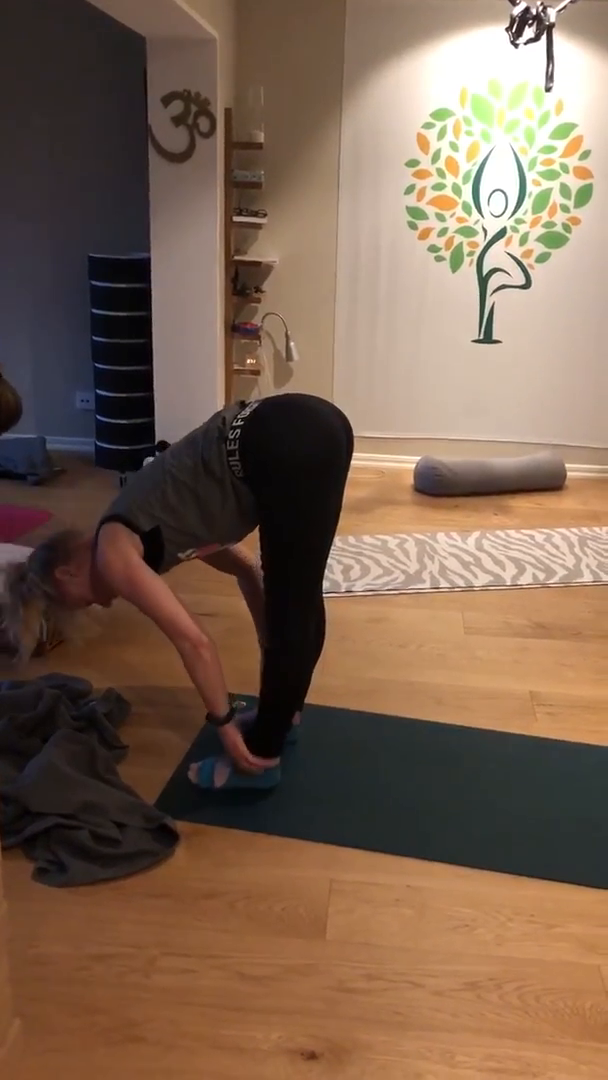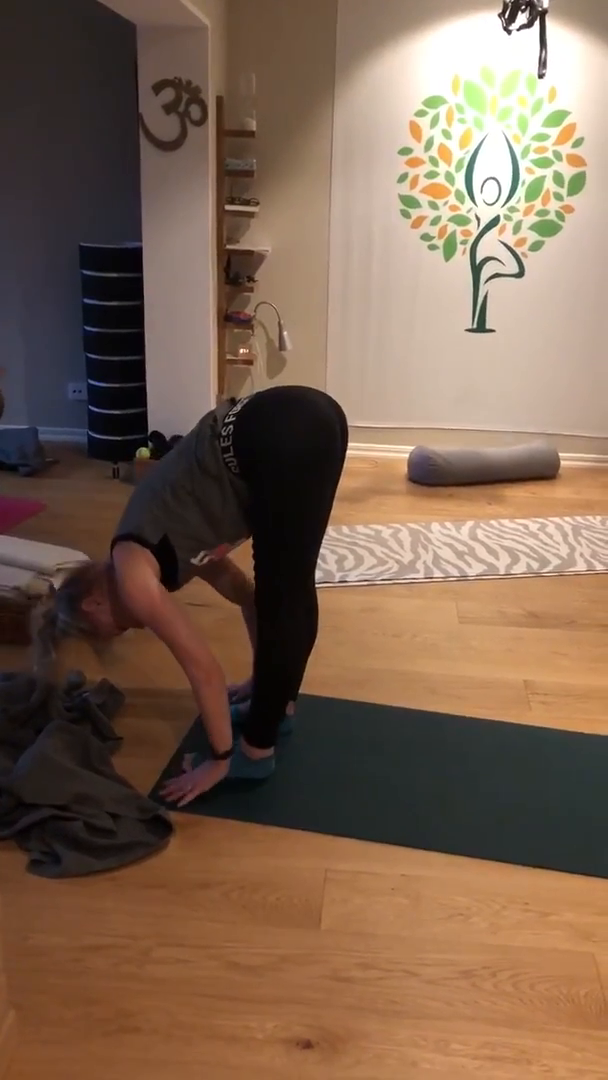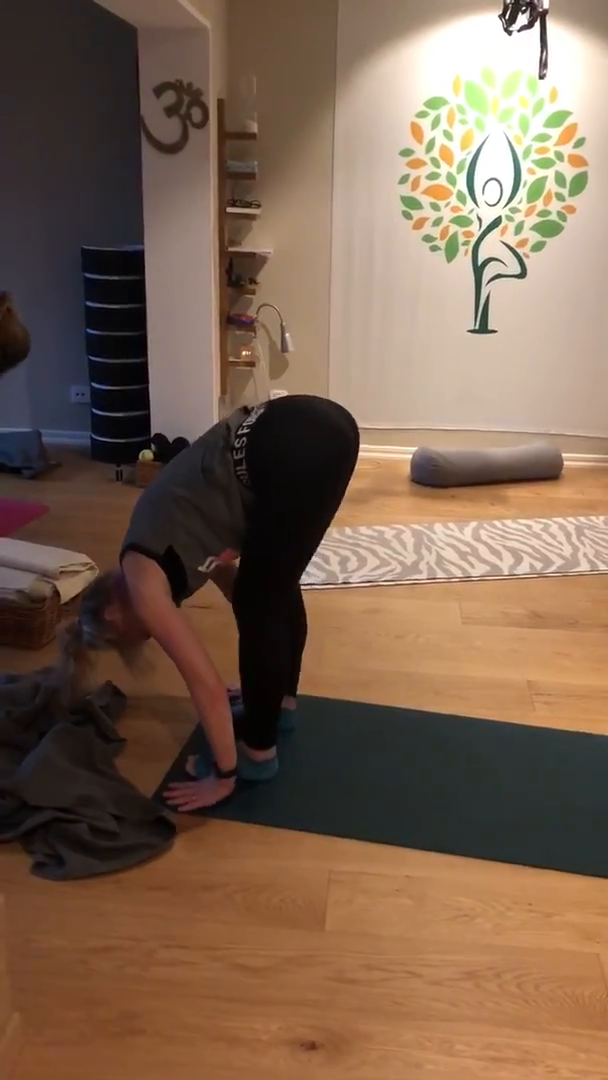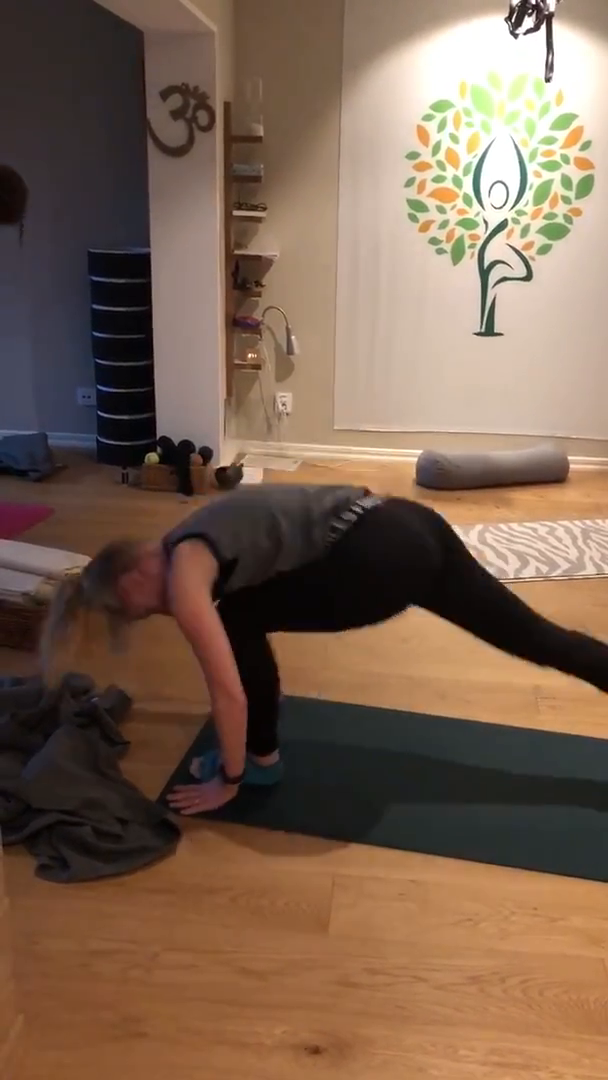
dt=0.7s
person 1, frame 1
left shoulder: (112, 554)
right shoulder: (142, 534)
left elbow: (194, 643)
right elbow: (249, 570)
left wrist: (226, 728)
right wrist: (272, 658)
left hip: (287, 446)
right hip: (316, 423)
left knee: (290, 611)
right knee: (298, 600)
left ankle: (263, 756)
right ankle: (284, 714)
person 1, frame 2
left shoulder: (130, 575)
right shoulder: (164, 548)
left elbow: (204, 669)
right elbow: (245, 592)
left wrist: (220, 759)
right wrist: (265, 678)
left hip: (282, 437)
right hip: (310, 415)
left knee: (281, 602)
right knee: (290, 588)
left ankle: (257, 750)
right ankle: (279, 704)
person 1, frame 3
left shoulder: (141, 583)
right shoulder: (163, 555)
left elbow: (207, 685)
left wrist: (224, 776)
right wrist: (262, 688)
left hip: (293, 449)
right hip: (324, 424)
left knee: (257, 606)
right knee: (275, 587)
left ankle: (258, 751)
right ankle: (284, 702)
person 1, frame 4
left shoulder: (180, 577)
right shoulder: (191, 553)
left elbow: (228, 689)
left wrist: (226, 779)
right wrist: (236, 728)
left hip: (379, 553)
right hip: (408, 526)
left knee: (241, 622)
right knee: (528, 633)
left ankle: (262, 759)
